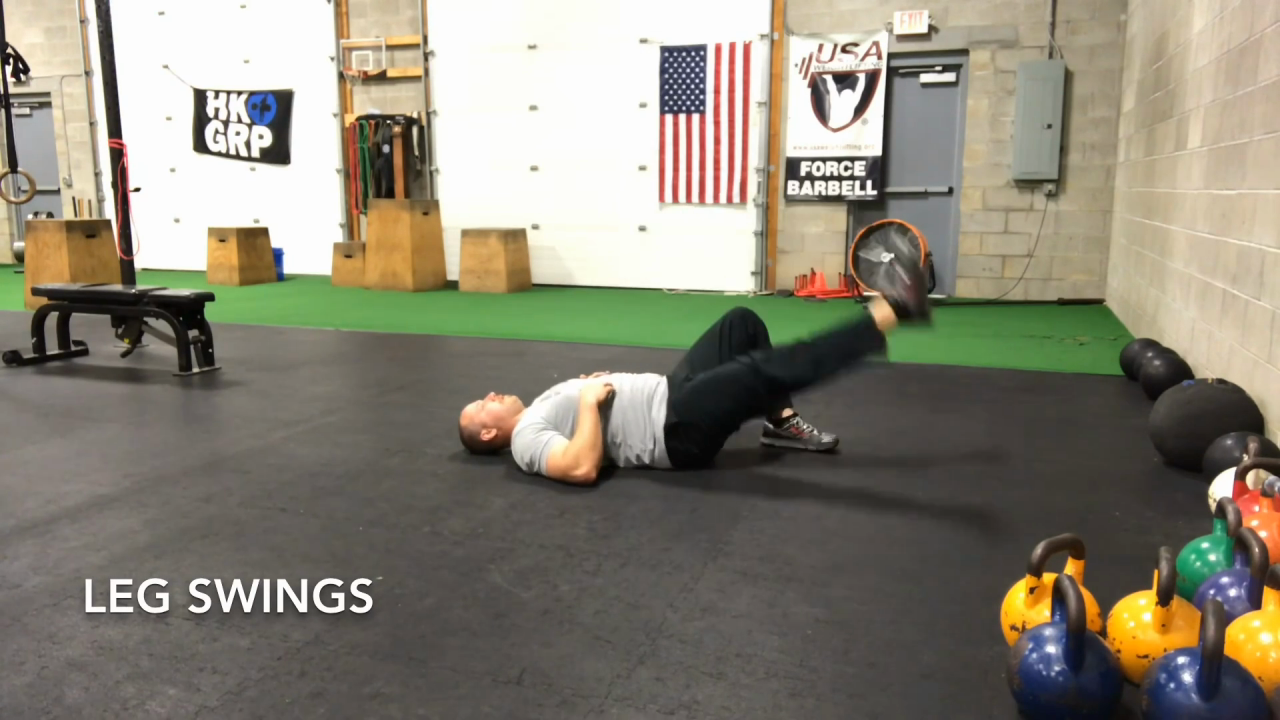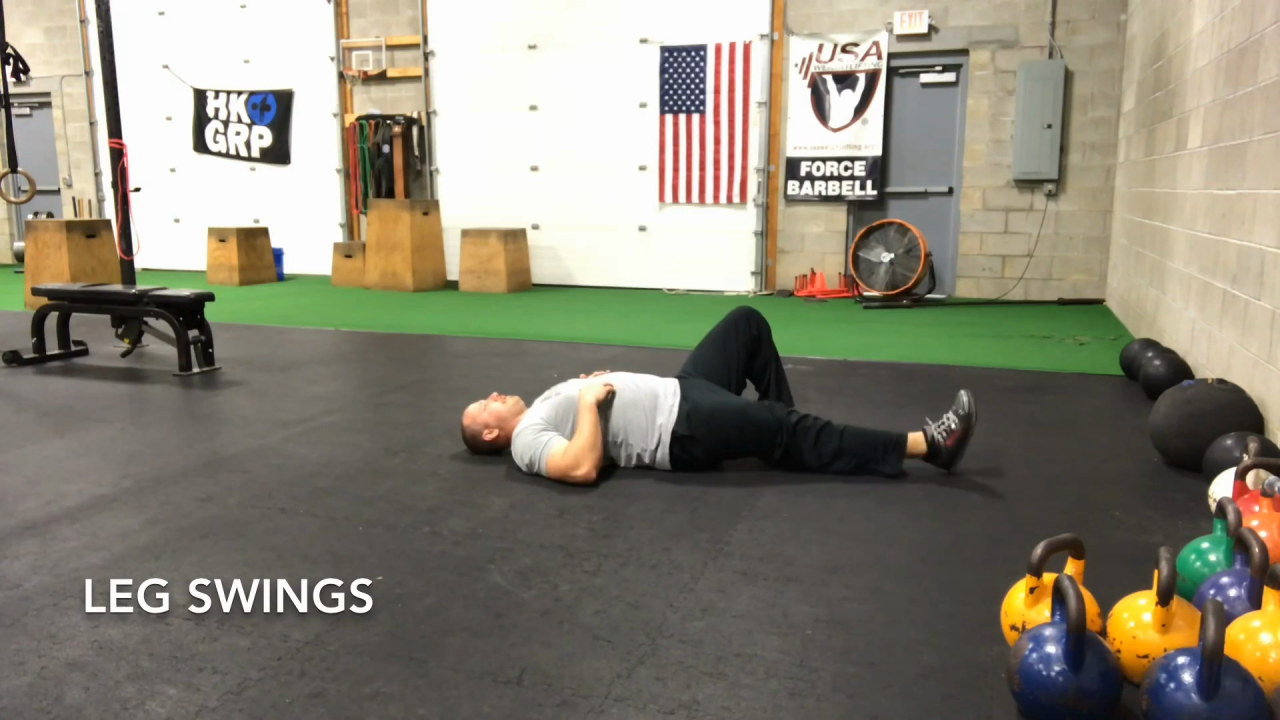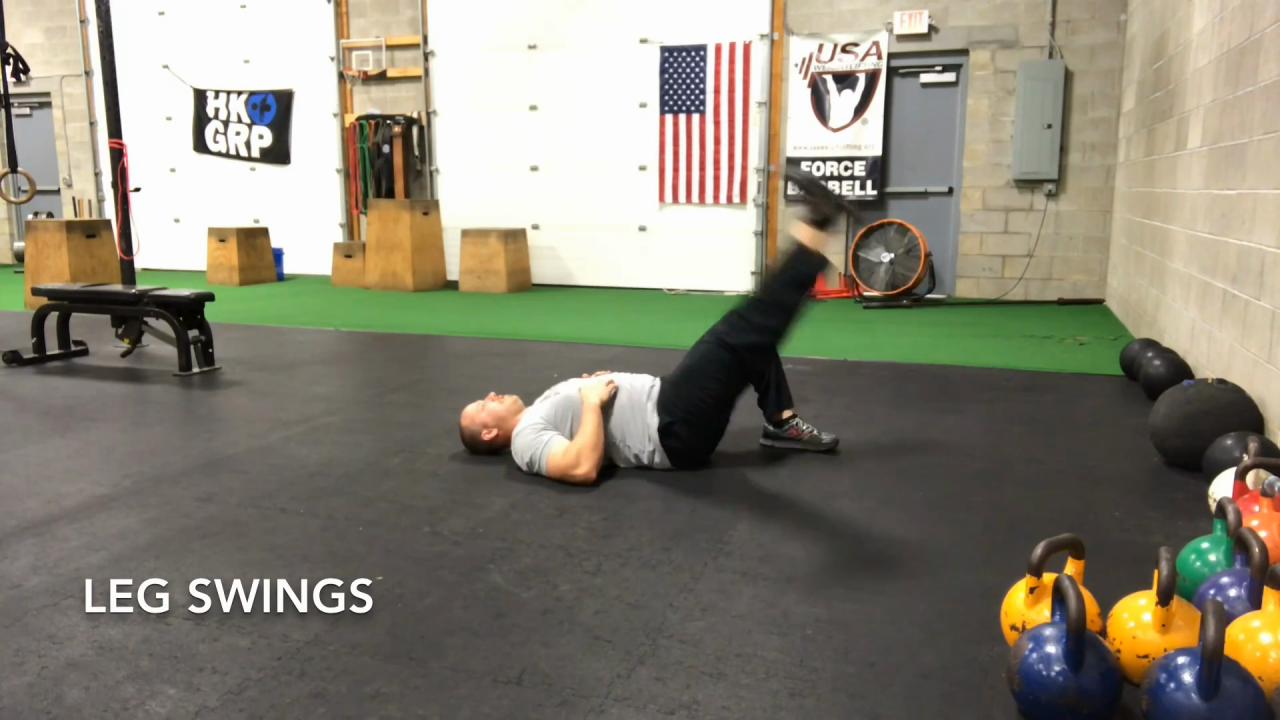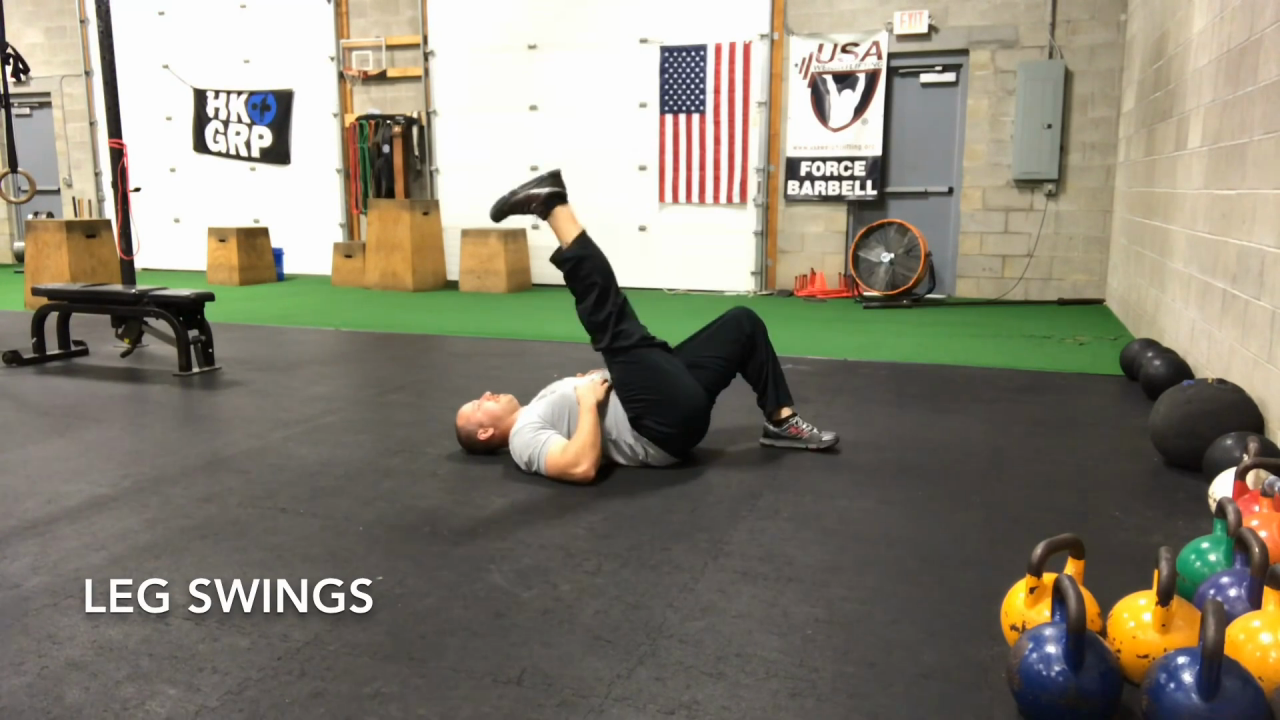
dt=0.5s
person 1, frame 1
left shoulder: (541, 409)
right shoulder: (527, 440)
right elbow: (584, 466)
left wrist: (593, 386)
right wrist: (592, 400)
left hip: (671, 393)
right hip: (682, 432)
left knee: (741, 322)
right knee: (766, 370)
left ankle: (783, 423)
right ankle: (888, 312)
person 1, frame 2
left shoulder: (542, 410)
right shoulder: (527, 440)
right elbow: (583, 467)
left wrist: (591, 385)
right wrist: (589, 402)
left hip: (679, 394)
right hip: (682, 434)
left knee: (747, 322)
right knee: (794, 433)
left ankle: (780, 414)
right ankle: (928, 444)
person 1, frame 3
left shoulder: (539, 415)
right shoulder: (527, 441)
right elbow: (583, 468)
left wrist: (599, 382)
right wrist: (593, 403)
left hip: (655, 397)
right hip: (677, 432)
left knee: (744, 331)
right knee: (737, 337)
left ankle: (784, 425)
right ankle: (812, 230)
person 1, frame 4
left shoulder: (536, 412)
right shoulder: (524, 439)
right elbow: (582, 468)
left wrist: (596, 386)
right wrist: (588, 402)
left hip: (676, 402)
right hip: (667, 421)
left knee: (742, 323)
right knee: (613, 327)
left ankle: (781, 422)
